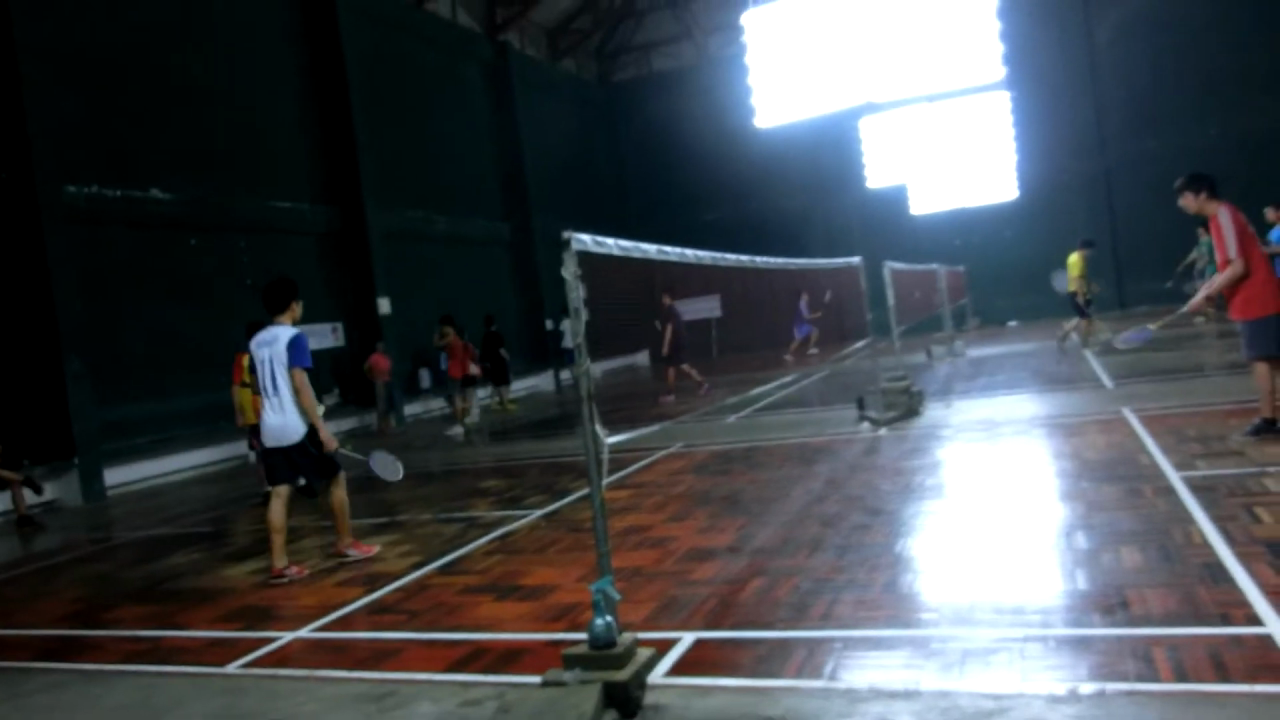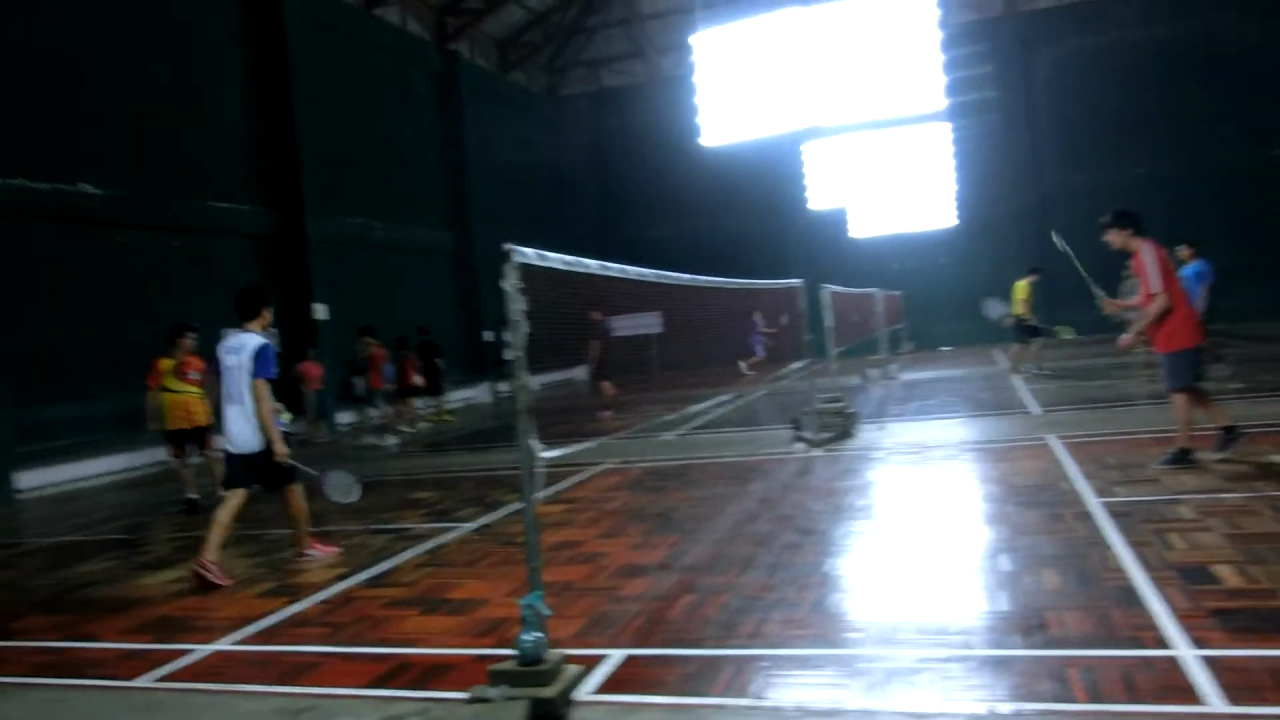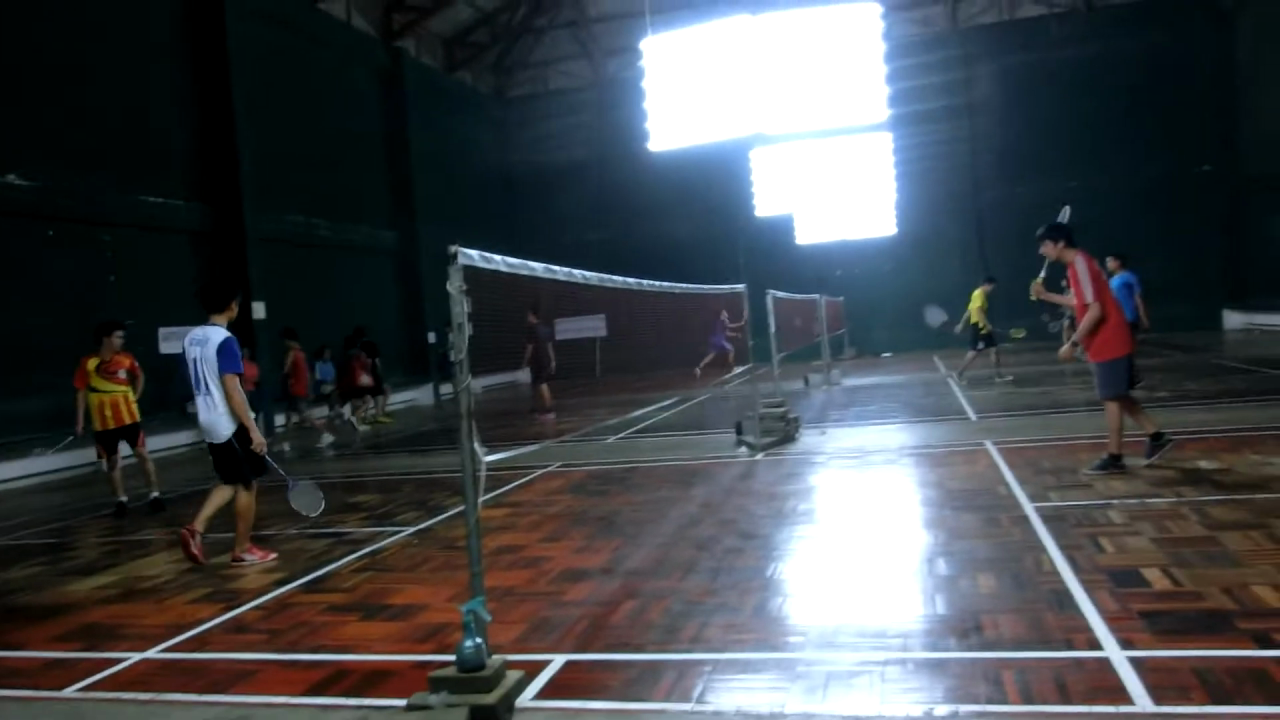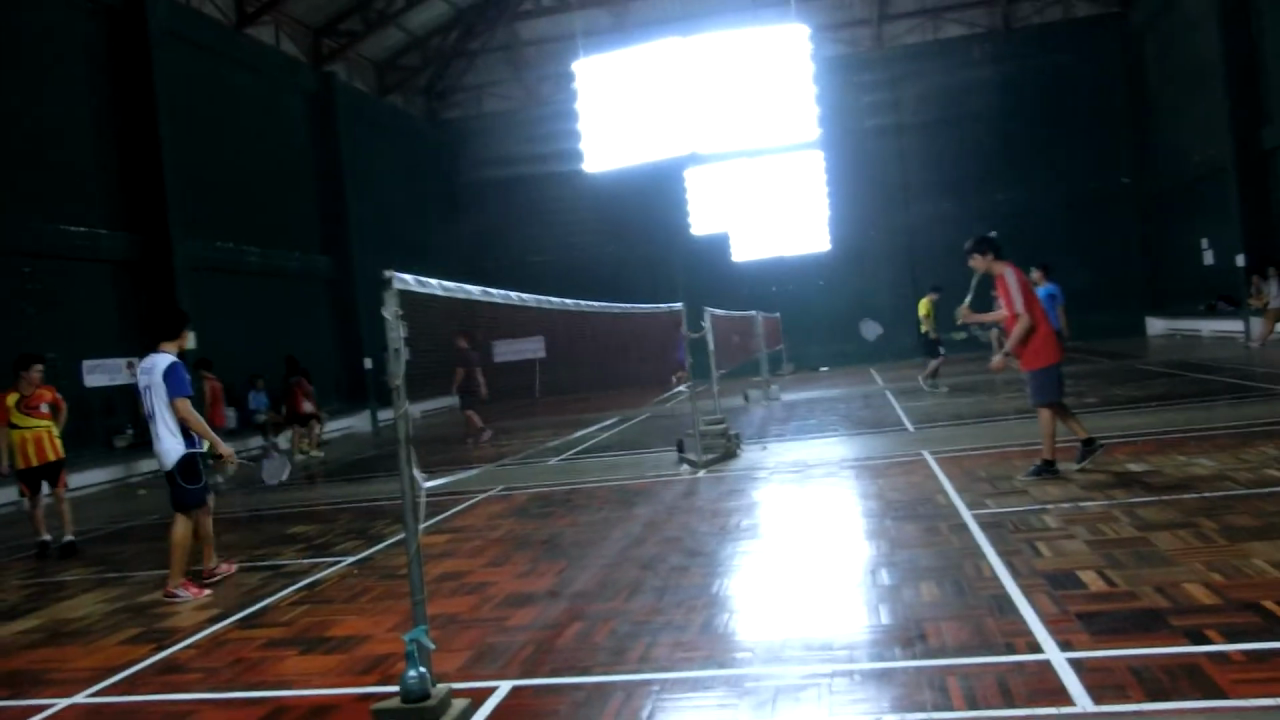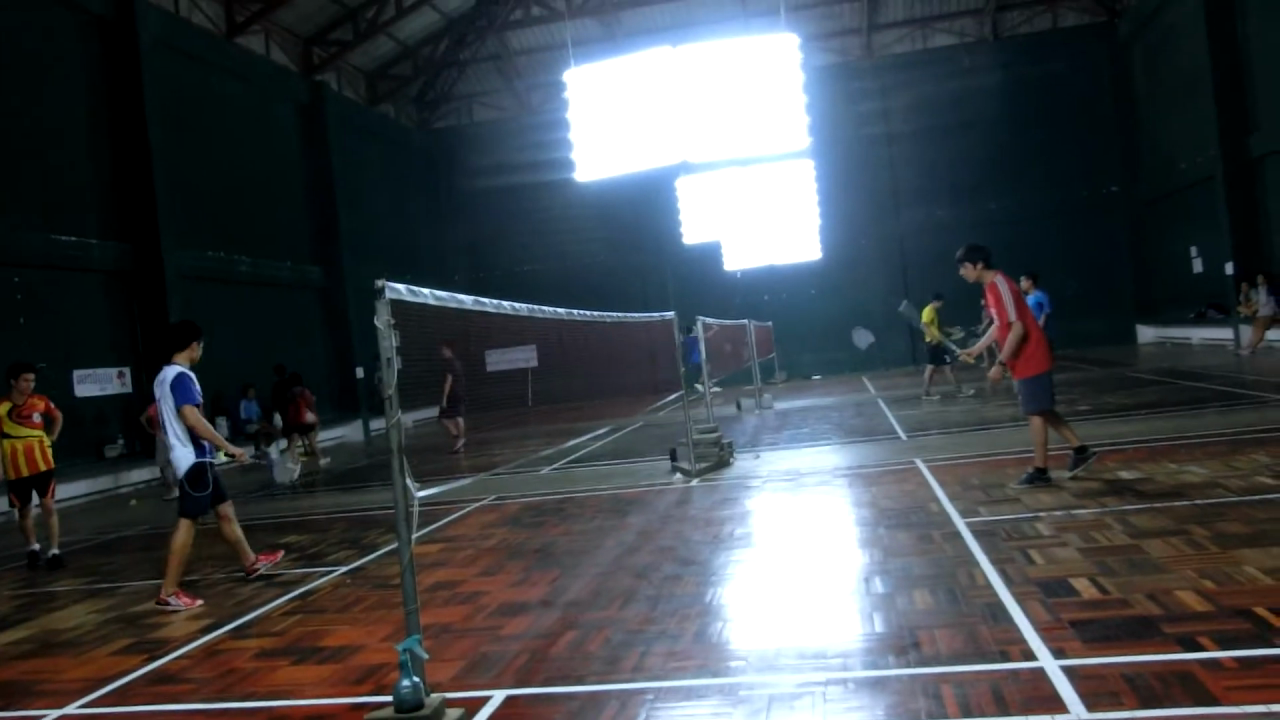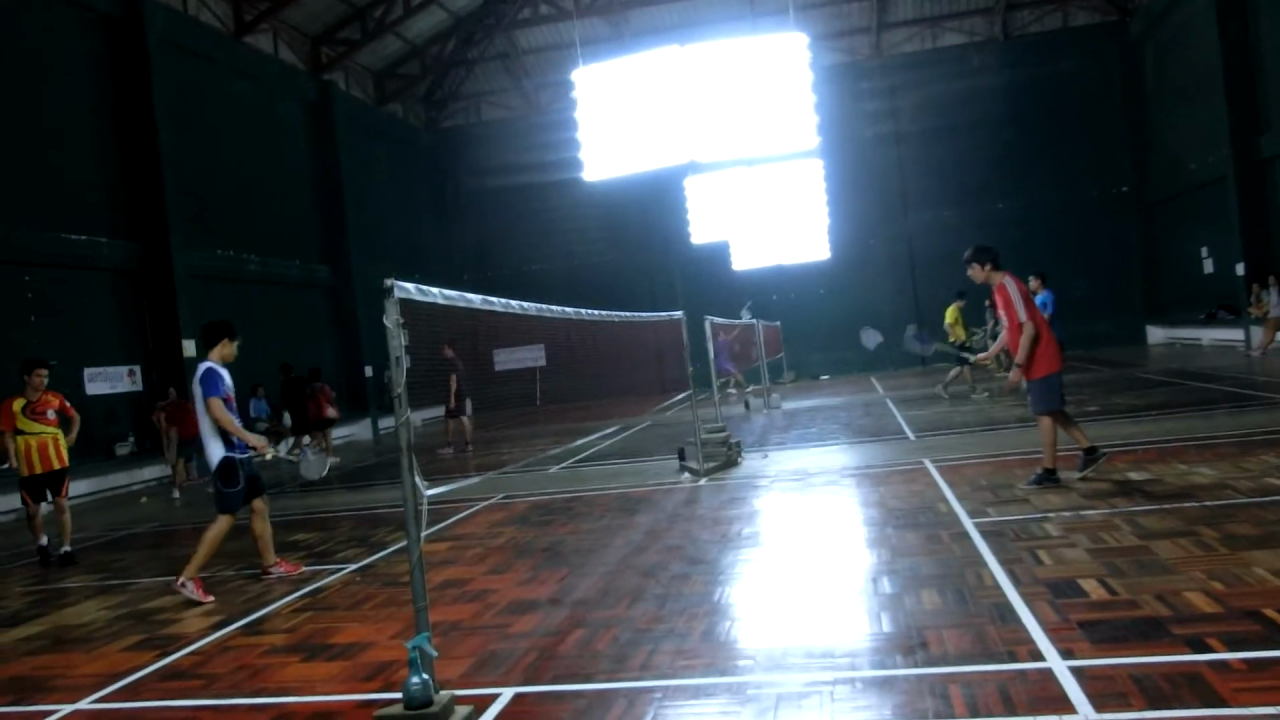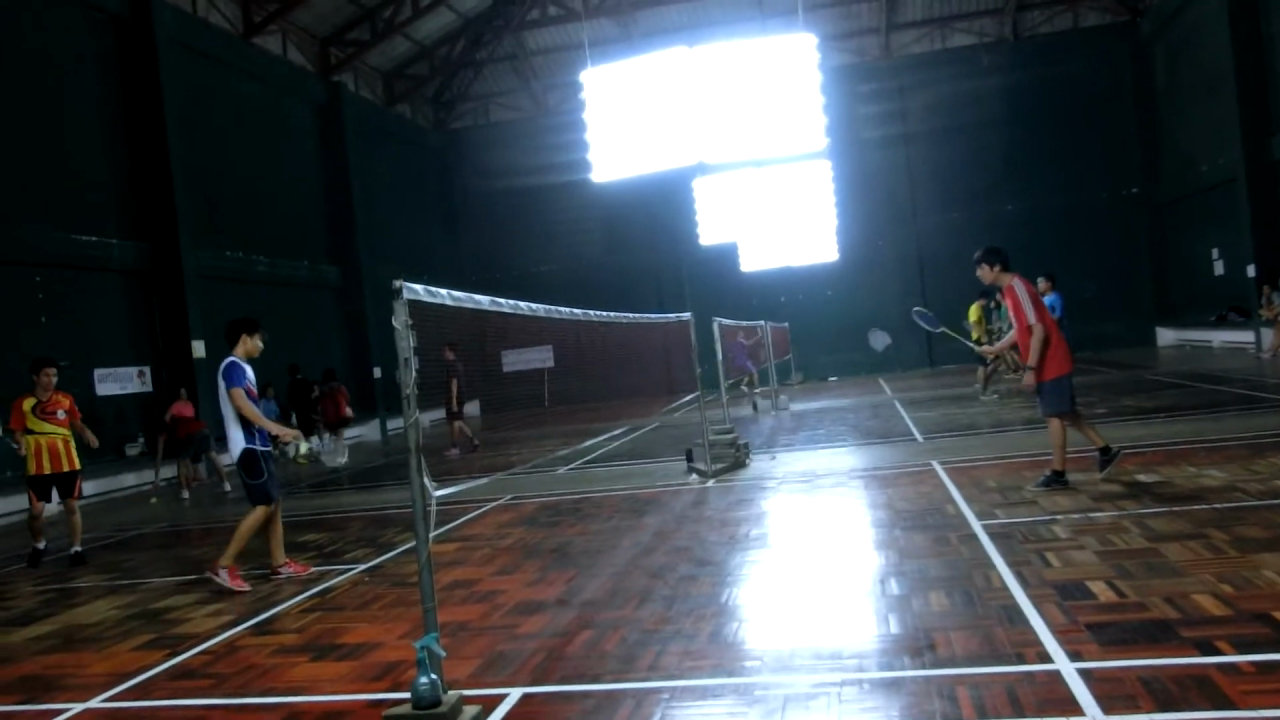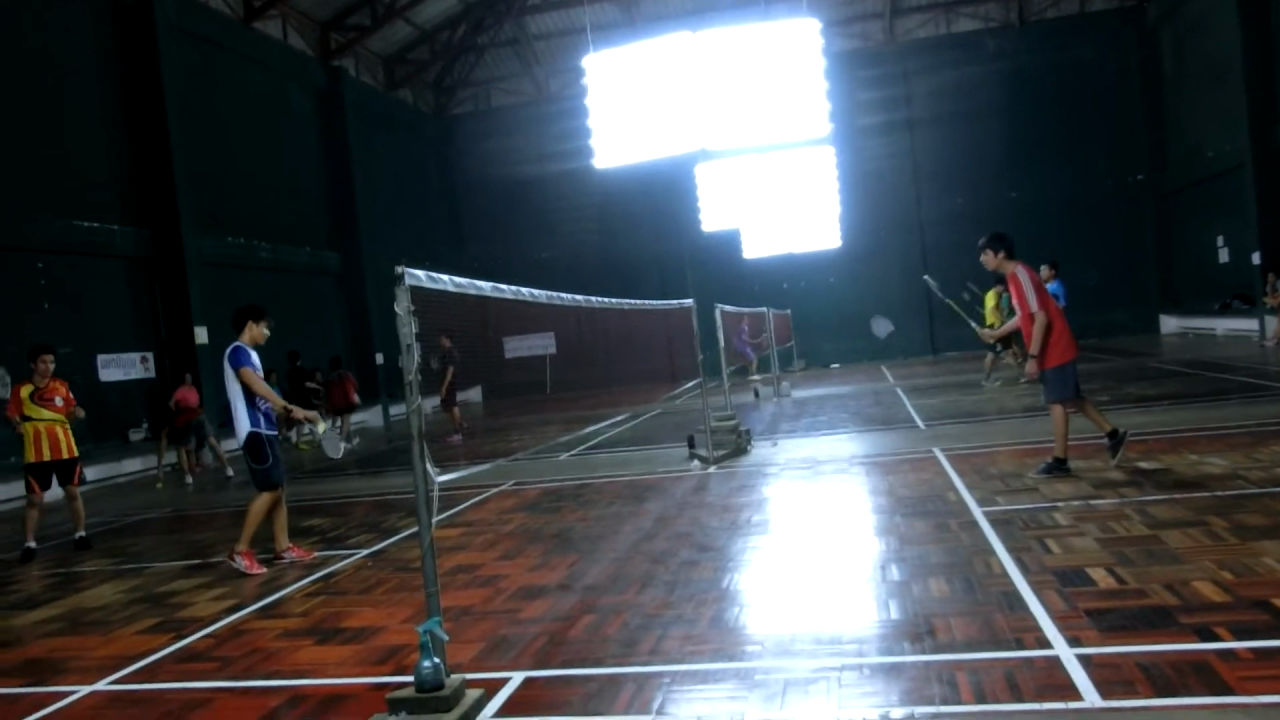
dt=0.2s
person 1, frame 1
left shoulder: (257, 342)
right shoulder: (294, 338)
right elbow: (300, 385)
right wrist: (321, 428)
left hip: (271, 430)
right hip: (299, 429)
left knee: (279, 493)
right knee: (334, 478)
left ankle: (279, 563)
right ankle: (346, 544)
person 1, frame 2
left shoulder: (225, 346)
right shoulder: (261, 347)
right elbow: (261, 395)
right wrist: (277, 440)
left hip: (234, 436)
right hip: (261, 436)
left knee: (234, 497)
right knee: (291, 487)
left ankle: (208, 558)
right ankle: (306, 545)
person 1, frame 3
left shoulder: (192, 338)
right shoulder: (225, 341)
right elbow: (232, 390)
right wrist: (253, 430)
left hip: (210, 424)
right hip: (232, 424)
left knee: (230, 483)
right knee: (247, 484)
left ankle: (195, 529)
right ankle: (243, 548)
person 1, frame 4
left shoulder: (146, 366)
right shoulder: (173, 366)
right elbow: (184, 411)
right wrist: (217, 442)
left hip: (169, 449)
right hip: (182, 450)
left knee: (203, 504)
right knee: (187, 514)
left ankle: (211, 566)
right ankle: (176, 584)
person 1, frame 5
left shoulder: (164, 377)
right shoulder: (181, 377)
right elbow: (191, 419)
right wrist: (227, 445)
left hip: (198, 458)
right hip: (194, 460)
left knee: (225, 511)
right knee: (188, 521)
left ankle: (252, 561)
right ankle: (168, 591)
person 1, frame 6
left shoulder: (214, 373)
right shoulder: (211, 373)
right elbow: (217, 412)
left wrist: (249, 438)
right wrist: (251, 438)
left hip: (237, 452)
right hip: (227, 454)
left knee: (259, 505)
right knee: (227, 516)
left ankle: (271, 563)
right ankle: (187, 577)
person 1, frame 7
left shoulder: (242, 369)
right shoulder: (232, 366)
right elbow: (240, 404)
left wrist: (281, 430)
right wrist: (274, 428)
left hip: (259, 446)
right hip: (248, 448)
left knee: (274, 504)
right knee: (263, 505)
left ankle: (279, 563)
right ankle: (224, 564)
person 1, frame 8
left shoulder: (250, 355)
right shoulder: (238, 351)
right elbow: (254, 384)
left wrist: (299, 413)
right wrist: (288, 407)
left hip: (266, 430)
right hip: (254, 431)
left knee: (278, 489)
right knee: (269, 490)
left ankle: (283, 548)
right ankle: (240, 550)
person 2, frame 1
left shoulder: (1223, 217)
right shoulder: (1221, 215)
left elbow: (1238, 267)
left wrist: (1204, 296)
right wrist: (1210, 288)
left hip: (1254, 300)
right hip: (1255, 297)
person 2, frame 2
left shoulder: (1146, 253)
right shoulder: (1144, 253)
left elbow: (1162, 301)
left wrist: (1135, 332)
right wrist: (1121, 305)
left hip: (1175, 333)
right hip: (1178, 332)
left knee: (1178, 390)
right knee: (1187, 388)
left ankle: (1183, 452)
right ankle: (1227, 429)
person 2, frame 3
left shoulder: (1081, 265)
right shoulder: (1077, 265)
left elbow: (1095, 311)
left wrist: (1072, 343)
right wrist: (1047, 296)
left hip: (1108, 343)
right hip: (1109, 342)
left knee: (1111, 398)
right knee: (1119, 396)
left ankle: (1114, 458)
right ankle: (1156, 437)
person 2, frame 4
left shoulder: (1009, 277)
right shoulder: (1003, 277)
left elbow: (1025, 321)
right elbow: (1008, 314)
left wrist: (1004, 353)
right wrist: (975, 318)
left hip: (1038, 352)
right hip: (1038, 351)
left knee: (1044, 405)
right knee: (1050, 403)
left ankle: (1048, 464)
right ankle: (1087, 442)
person 2, frame 5
left shoulder: (1000, 285)
right shoulder: (992, 286)
left elbow: (1017, 329)
left wrist: (1000, 364)
right wrist: (976, 349)
left hip: (1029, 360)
right hip: (1029, 359)
left knee: (1035, 413)
right knee: (1042, 411)
left ankle: (1040, 471)
right ankle: (1080, 450)
person 2, frame 6
left shoulder: (1009, 287)
right shoulder: (1000, 288)
left elbow: (1029, 329)
left wrist: (1017, 366)
right wrist: (990, 353)
left hip: (1039, 361)
right hip: (1040, 360)
left knee: (1044, 414)
right knee: (1052, 411)
left ankle: (1049, 472)
right ankle: (1090, 451)
person 2, frame 7
left shoulder: (1018, 289)
right shoulder: (1010, 289)
left elbow: (1038, 331)
left wrist: (1029, 369)
right wrist: (995, 349)
left hip: (1049, 362)
right hip: (1051, 361)
left knee: (1053, 415)
right knee: (1066, 412)
left ankle: (1058, 474)
right ankle: (1105, 451)
person 2, frame 8
left shoulder: (1021, 276)
right shoulder: (1014, 276)
left elbow: (1041, 319)
left wrist: (1032, 357)
right wrist: (996, 333)
left hip: (1053, 349)
right hip: (1056, 347)
left knee: (1056, 402)
right knee: (1071, 398)
left ankle: (1060, 462)
right ankle: (1113, 435)
person 3, frame 1
right shoulder: (242, 359)
right elbow: (236, 387)
right wrist: (239, 414)
right hip: (254, 415)
right knee: (260, 453)
right ankle: (267, 490)
person 3, frame 2
left shoulder: (197, 361)
right shoulder: (161, 363)
left elbow: (207, 382)
right elbow: (153, 391)
left wrist: (205, 402)
right wrist: (153, 418)
left hip: (200, 417)
right hip: (175, 421)
left knee: (211, 454)
right knee: (183, 460)
left ankle: (224, 492)
right ankle: (192, 497)
person 3, frame 3
left shoulder: (127, 359)
right shoulder: (87, 364)
left elbow: (139, 376)
right elbow: (81, 392)
left wrist: (135, 396)
right wrist: (79, 421)
left hip: (128, 416)
right hip: (103, 420)
left knee: (142, 453)
right knee: (111, 461)
left ankle: (155, 495)
right ankle: (121, 500)
person 3, frame 4
left shoulder: (48, 392)
left elbow: (62, 408)
left wrist: (57, 430)
left hip: (51, 453)
right hip: (25, 458)
left knee: (60, 494)
right knee: (34, 500)
left ankle: (68, 538)
right ankle: (43, 539)
person 3, frame 5
left shoulder: (41, 401)
left elbow: (57, 417)
left wrist: (52, 436)
left hip: (42, 463)
left knee: (48, 505)
right knee: (24, 511)
left ankle: (54, 552)
right ankle: (33, 549)
person 3, frame 6
left shoulder: (55, 399)
left elbow: (74, 417)
left wrist: (71, 436)
left hip: (57, 461)
right hip: (29, 465)
left knee: (61, 504)
right knee: (33, 509)
left ankle: (65, 549)
right ankle: (42, 542)
person 3, frame 7
left shoulder: (66, 399)
right shoulder: (22, 403)
left elbow: (76, 424)
right elbow: (18, 432)
left wrist: (87, 434)
right wrist: (22, 445)
left hip: (67, 462)
right hip: (38, 466)
left knee: (72, 506)
right knee: (36, 510)
left ankle: (76, 549)
right ankle: (38, 544)
person 3, frame 8
left shoulder: (62, 387)
right shoulder: (20, 390)
left elbow: (70, 412)
right elbow: (14, 418)
left wrist: (77, 413)
right wrist: (18, 426)
left hip: (65, 449)
right hip: (36, 453)
left knee: (73, 492)
right knee: (34, 499)
left ankle: (80, 534)
right ankle: (29, 544)
